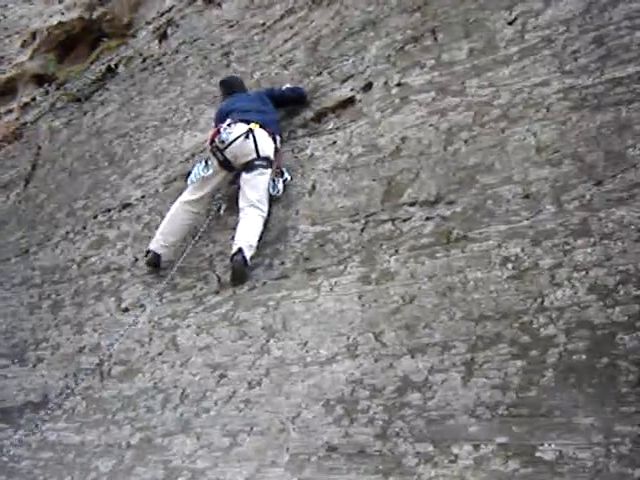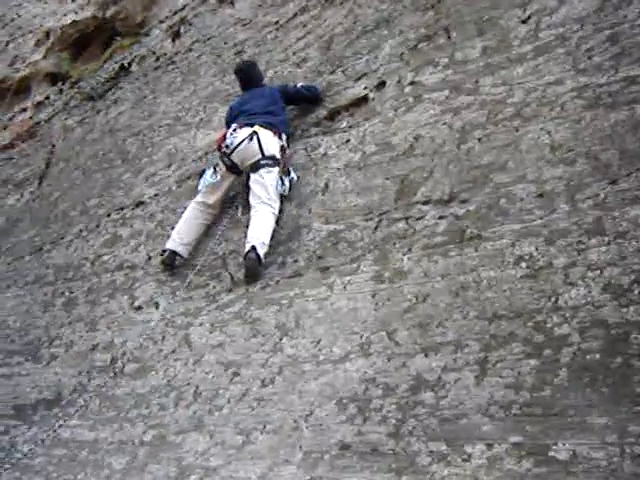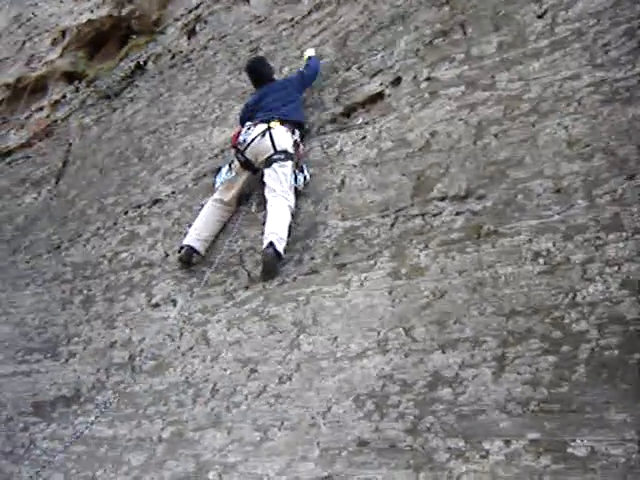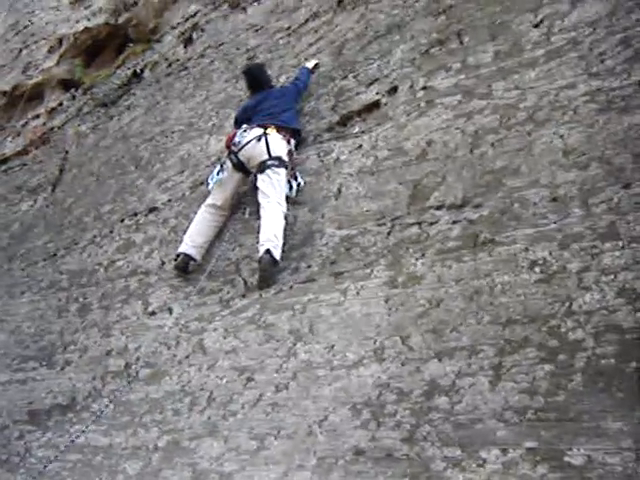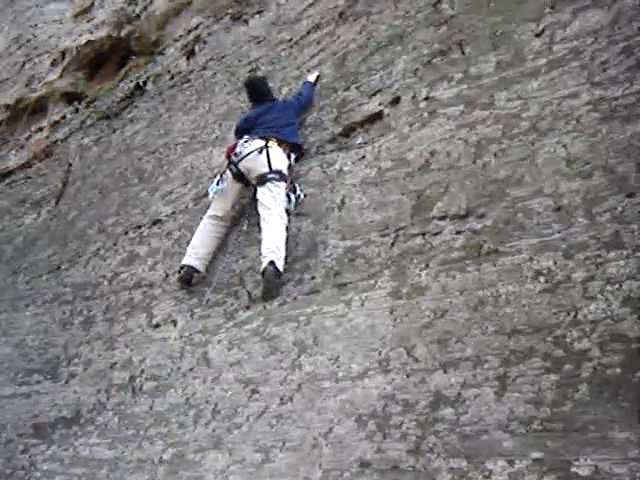
dt=0.4s
person 1, frame 1
left shoulder: (223, 108)
right shoulder: (263, 95)
right elbow: (301, 95)
right wrist: (286, 92)
left hip: (230, 138)
right hip: (261, 143)
left knee: (194, 198)
right knee: (253, 207)
left ankle: (157, 251)
right ankle: (241, 254)
person 1, frame 2
left shoulder: (236, 104)
right shoulder: (277, 91)
left elbow: (229, 126)
right elbow: (315, 95)
right wrist: (298, 90)
left hip: (236, 140)
right hip: (266, 143)
left knee: (205, 200)
right knee: (264, 204)
left ankle: (174, 249)
right ankle: (254, 251)
person 1, frame 3
left shoulder: (252, 101)
right shoulder: (291, 84)
left elbow: (243, 125)
right elbow: (312, 69)
right wrist: (310, 55)
left hip: (251, 138)
right hip: (280, 139)
left knee: (222, 198)
right knee: (280, 198)
left ankle: (191, 246)
right ankle: (273, 247)
person 1, frame 4
left shoulder: (247, 106)
right shoulder: (287, 92)
left elbow: (238, 129)
right elbow: (302, 79)
right wrist: (308, 67)
left hip: (246, 141)
right hip: (274, 145)
left knee: (216, 203)
right knee: (272, 204)
left ankle: (187, 253)
right ankle: (269, 254)
person 1, frame 5
left shoulder: (248, 117)
right shoulder: (289, 106)
left elbow: (239, 140)
right elbow: (306, 95)
right wrist: (310, 81)
left hip: (246, 153)
right hip: (275, 158)
left knee: (217, 214)
right knee: (273, 216)
left ankle: (190, 265)
right ankle: (272, 266)
